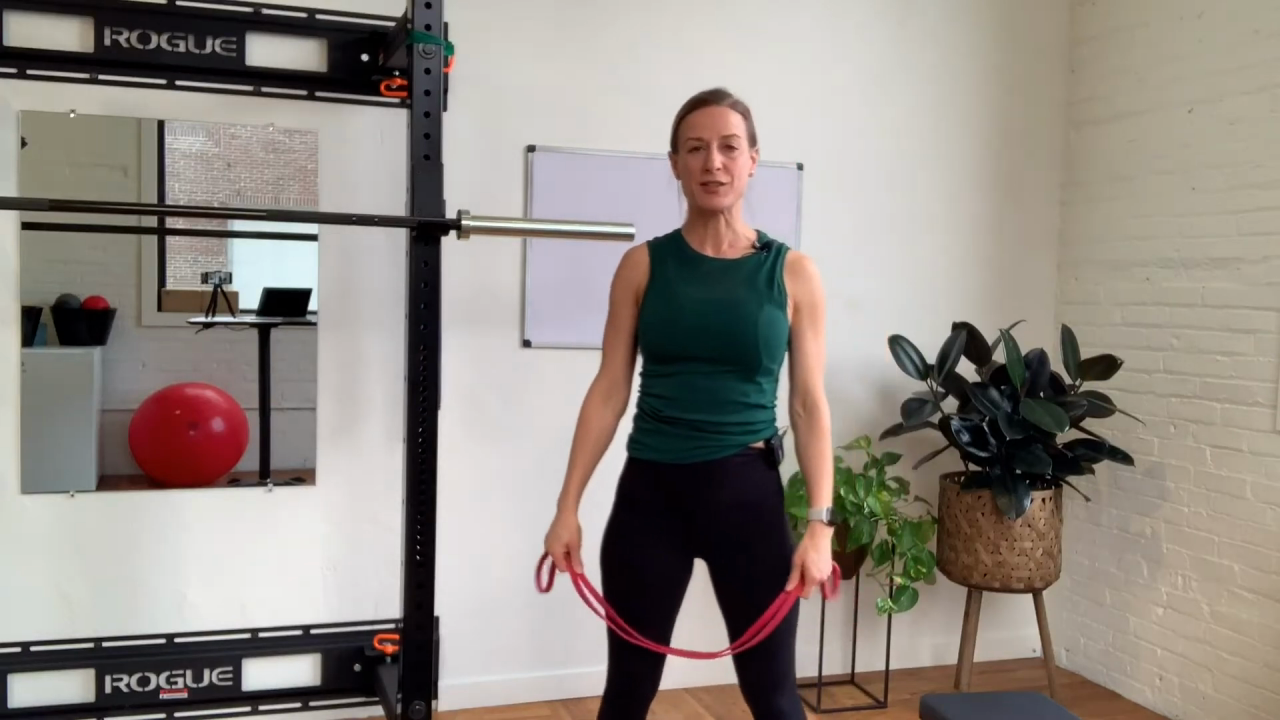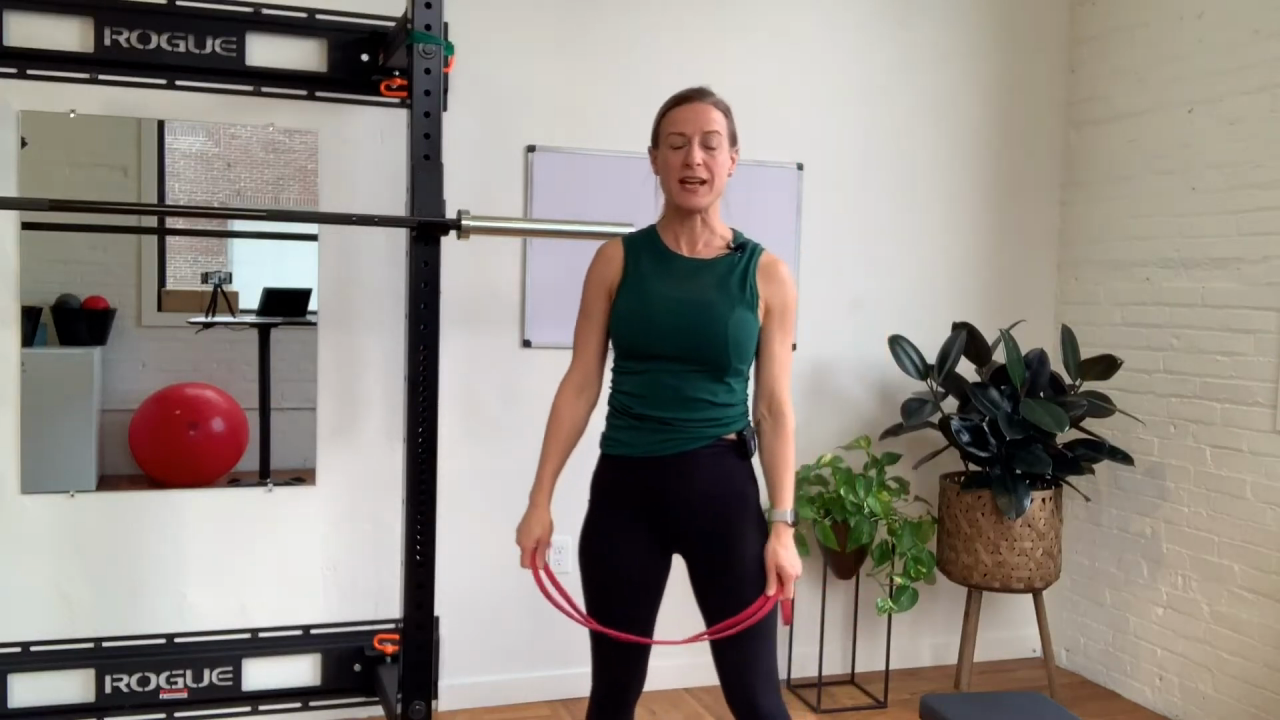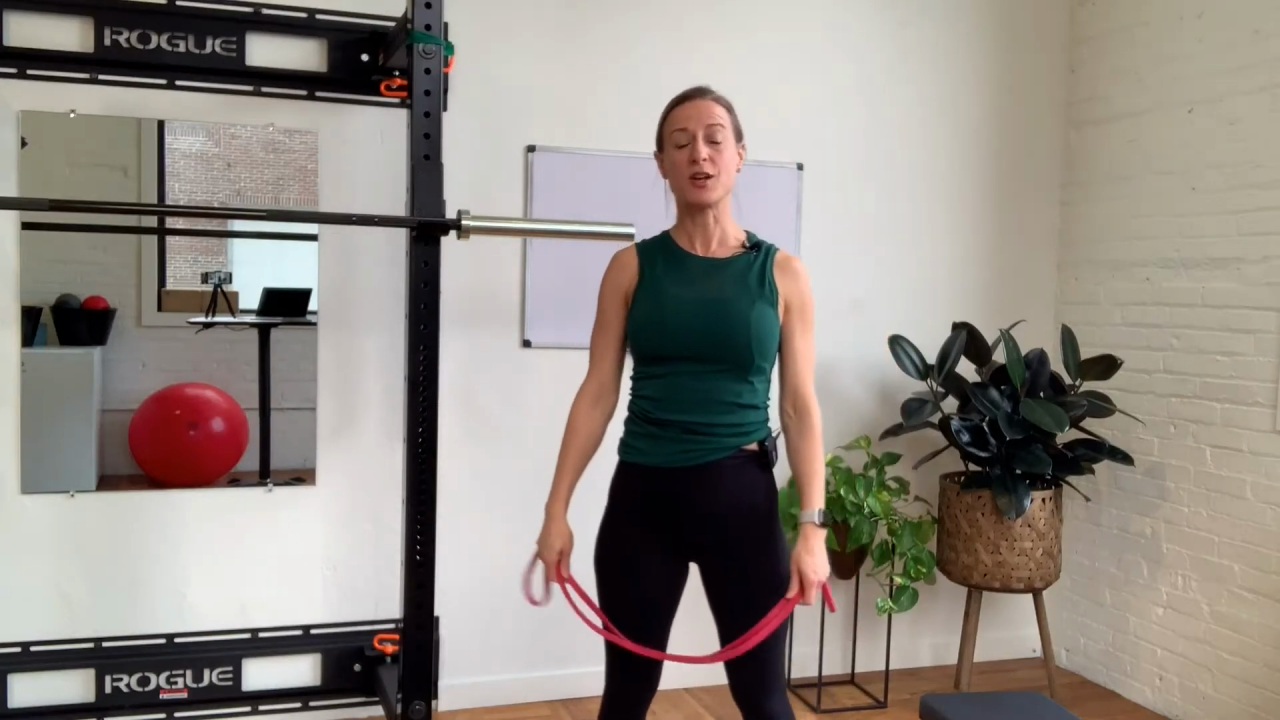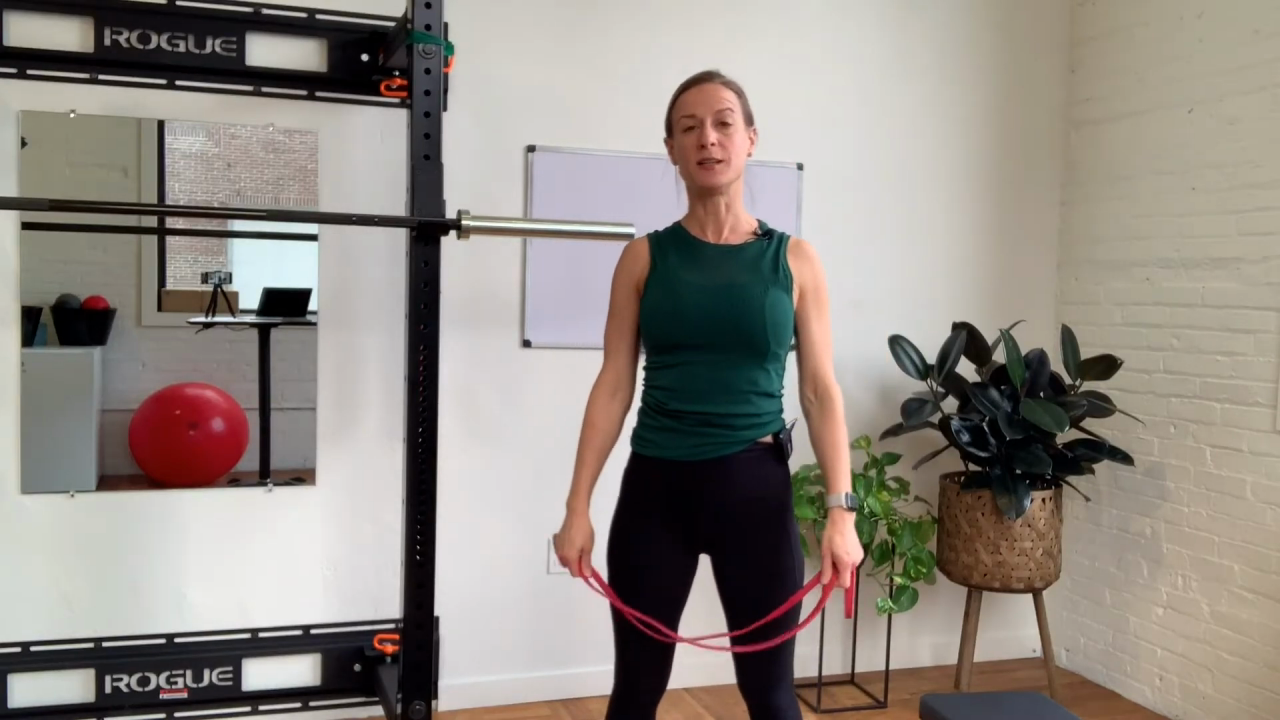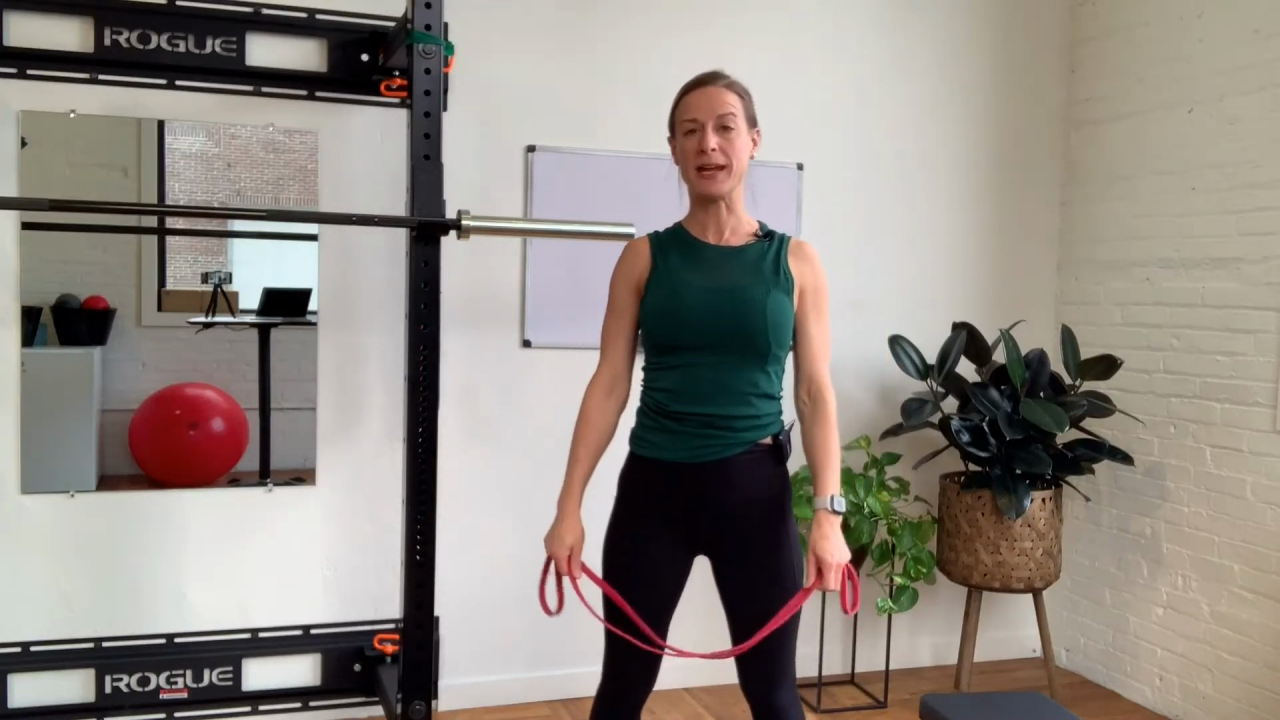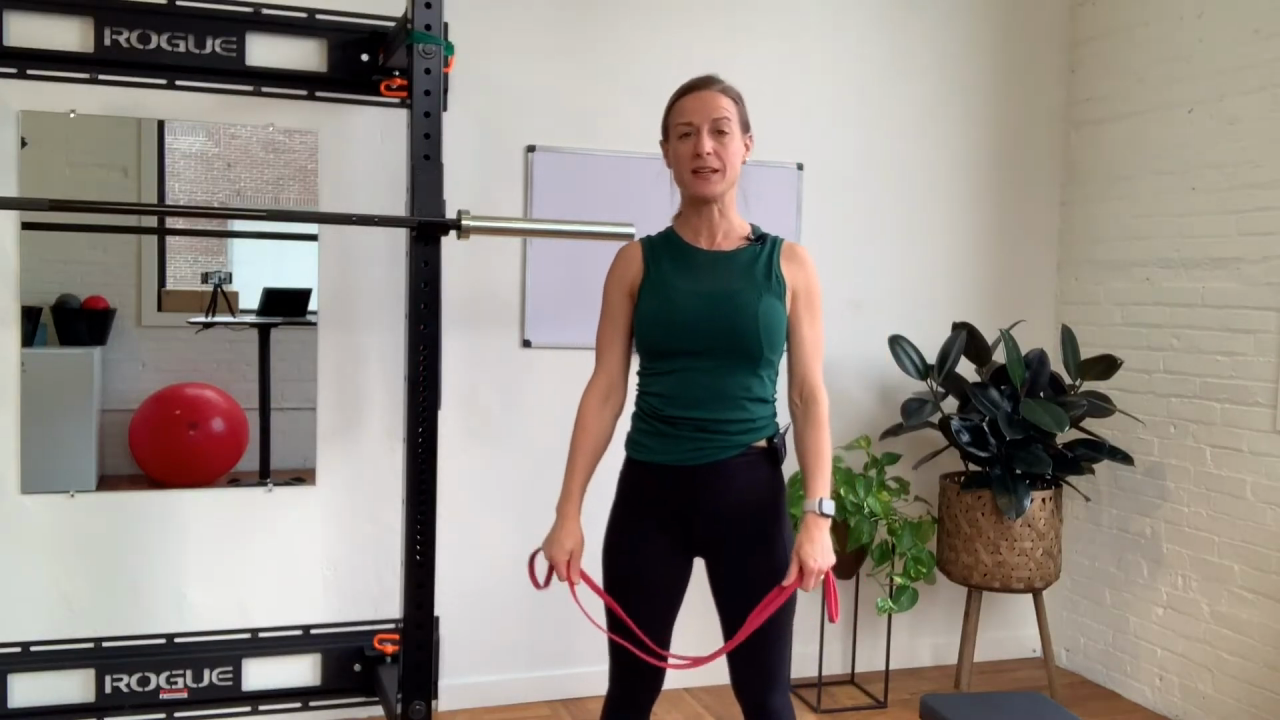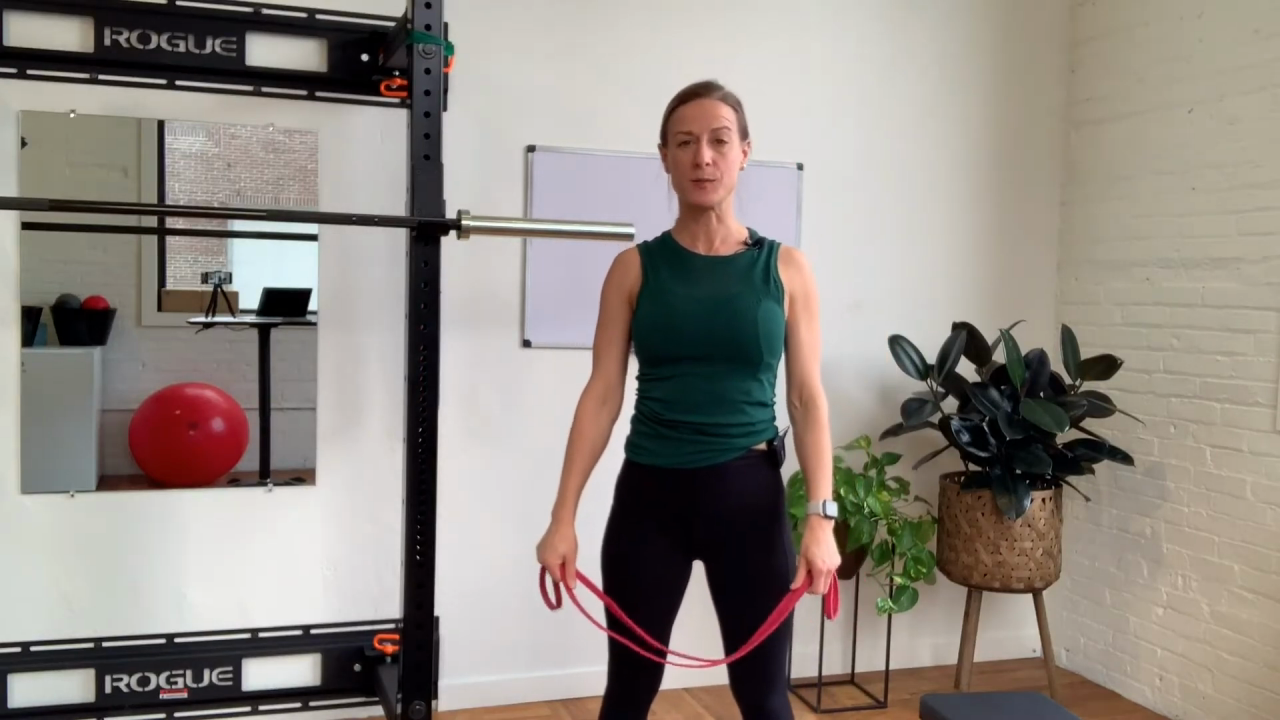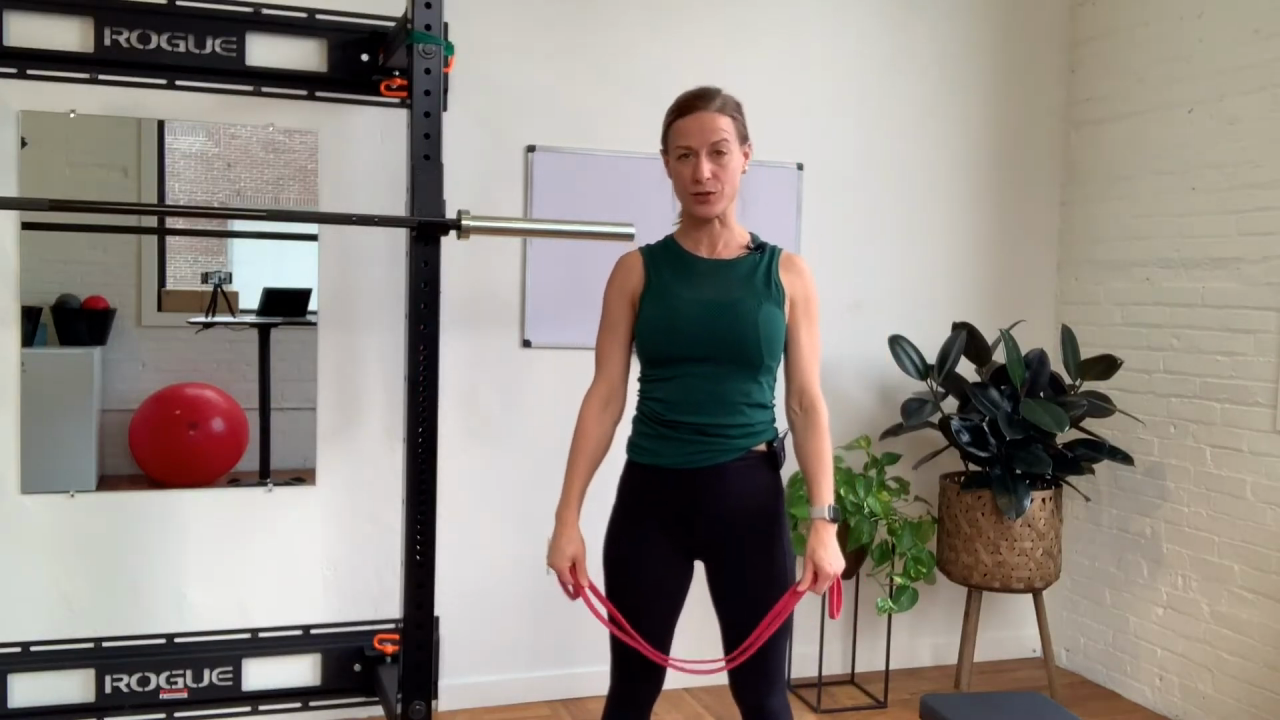
dt=0.3s
person 1, frame 1
left shoulder: (792, 272)
right shoulder: (643, 265)
left elbow: (809, 405)
right elbow: (609, 389)
left wrist: (819, 523)
right wrist: (568, 506)
left hip: (747, 493)
right hip: (650, 493)
person 1, frame 2
left shoulder: (765, 272)
right shoulder: (617, 260)
left elbow: (774, 407)
right elbow: (581, 383)
left wrist: (783, 523)
right wrist: (540, 497)
left hip: (719, 484)
right hip: (625, 486)
person 1, frame 3
left shoulder: (781, 272)
right shoulder: (632, 267)
left elbow: (800, 406)
right elbow: (598, 392)
left wrist: (812, 526)
right wrist: (556, 509)
left hip: (740, 494)
right hip: (642, 495)
person 1, frame 4
left shoulder: (794, 259)
right shoulder: (645, 257)
left elbow: (820, 390)
right elbow: (613, 386)
left wrist: (841, 510)
right wrist: (577, 506)
left hip: (753, 487)
right hip: (656, 487)
person 1, frame 5
left shoulder: (794, 261)
right shoulder: (644, 257)
left elbow: (815, 394)
right elbow: (609, 384)
left wrist: (828, 513)
right wrist: (569, 506)
left hip: (753, 488)
right hip: (654, 487)
person 1, frame 6
left shoulder: (788, 264)
right shoulder: (637, 262)
left elbow: (808, 397)
right elbow: (605, 389)
left wrist: (817, 516)
right wrist: (568, 512)
left hip: (748, 491)
right hip: (650, 492)
person 1, frame 7
left shoulder: (785, 268)
right shoulder: (635, 268)
left elbow: (807, 400)
right elbow: (602, 394)
left wrist: (821, 518)
right wrist: (563, 516)
left hip: (747, 495)
right hip: (649, 496)
person 1, frame 8
left shoulder: (786, 273)
right shoulder: (638, 270)
left elbow: (806, 402)
right elbow: (605, 397)
left wrist: (824, 521)
right wrist: (568, 516)
left hip: (746, 494)
right hip: (651, 495)
